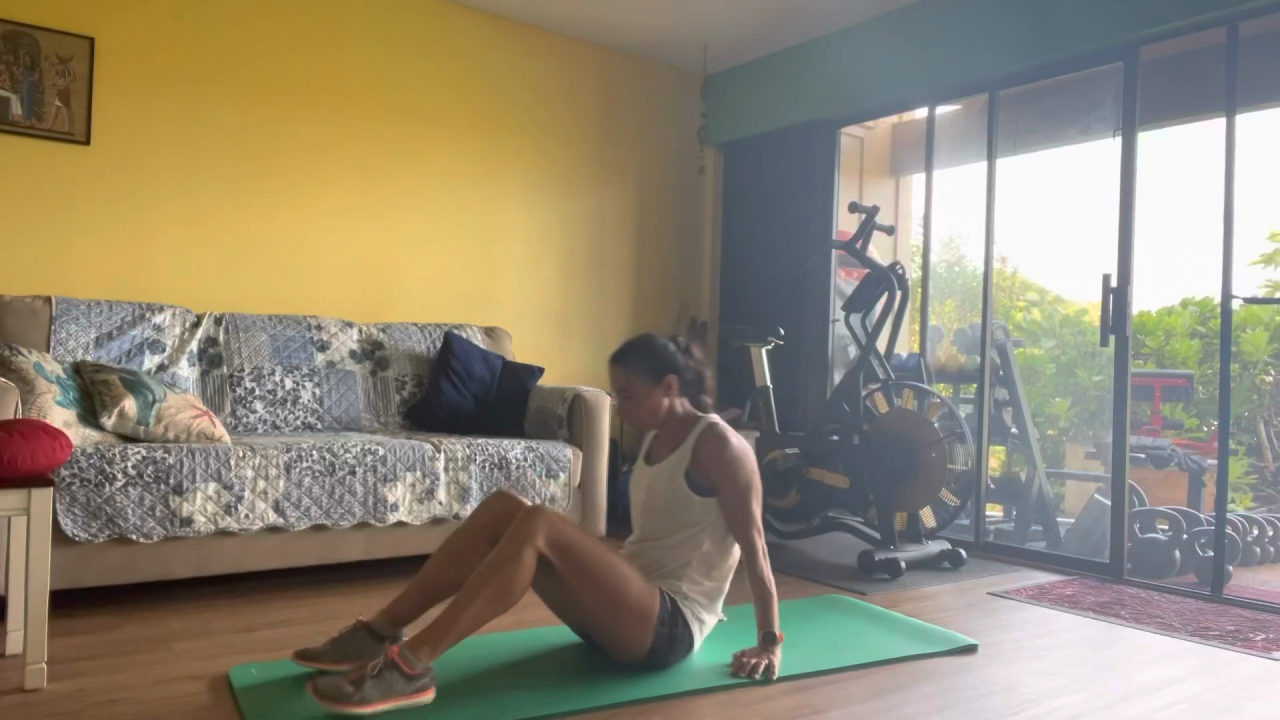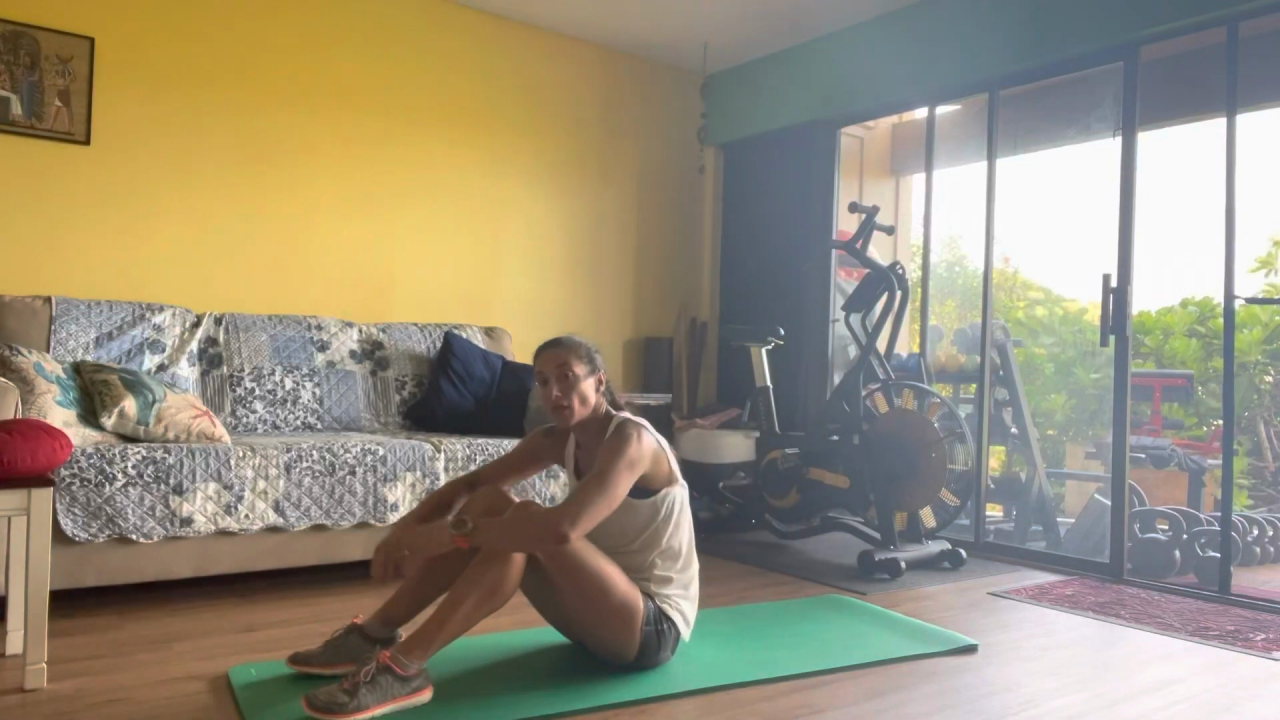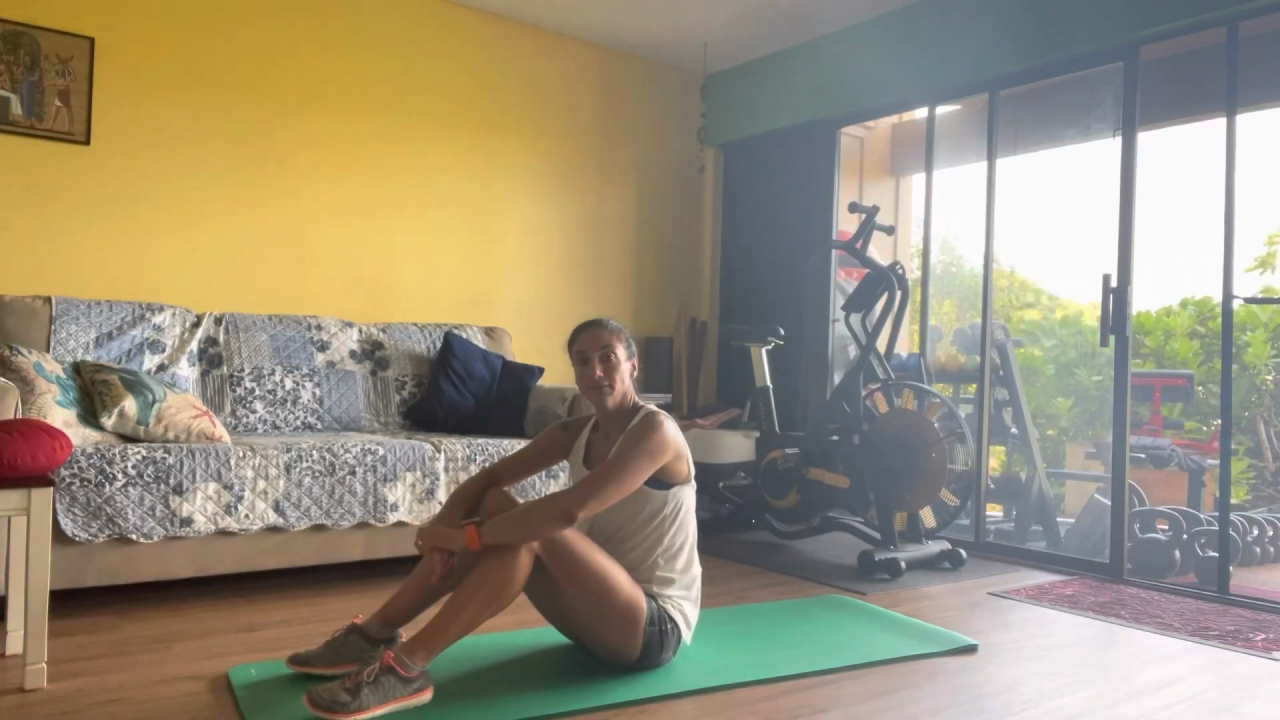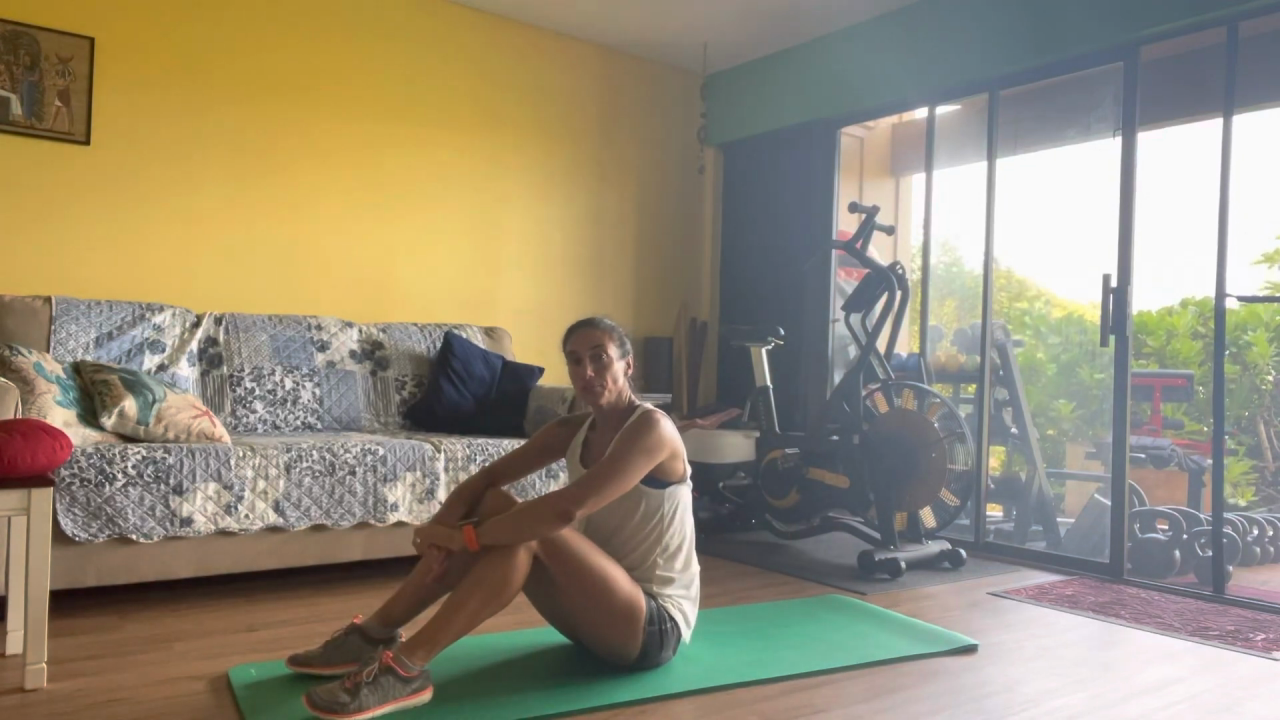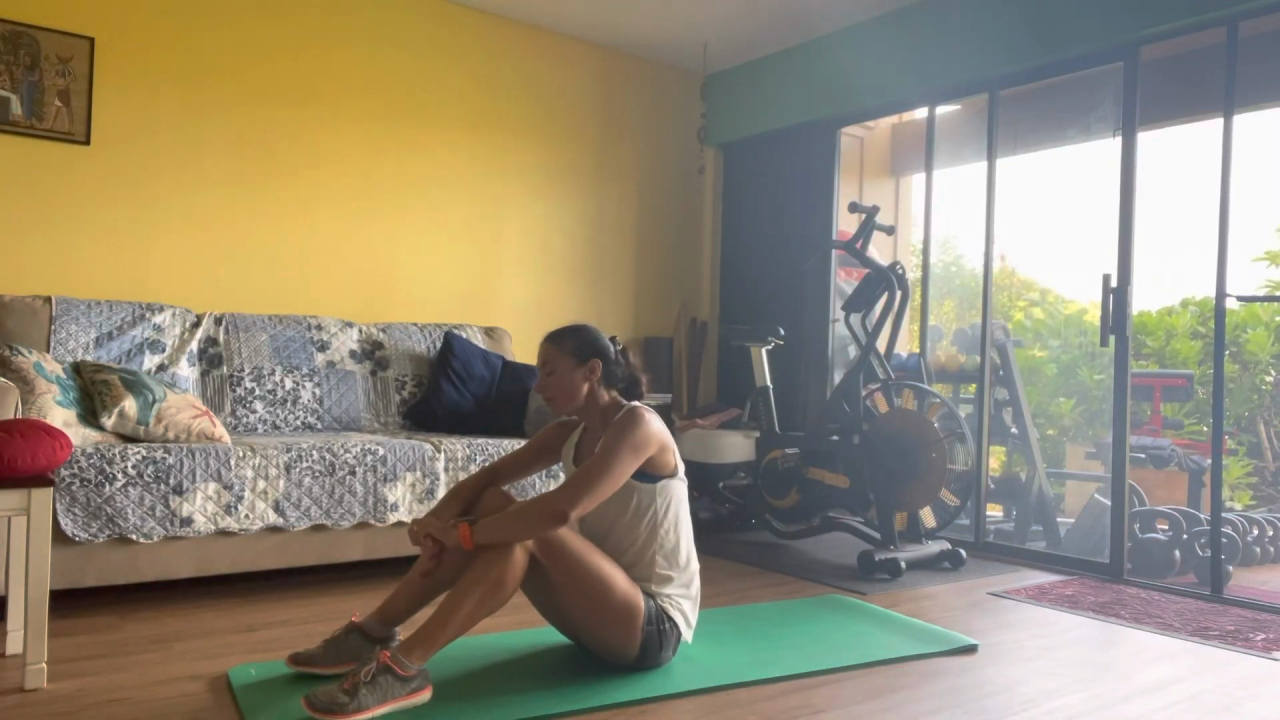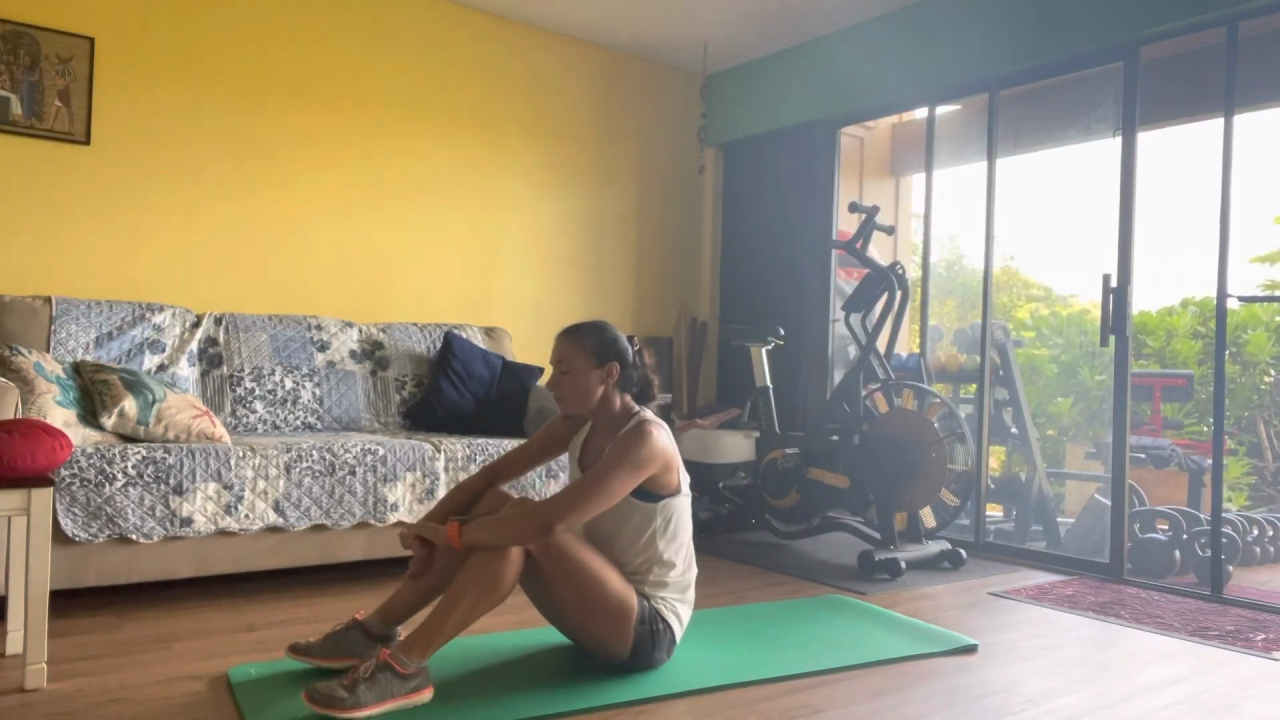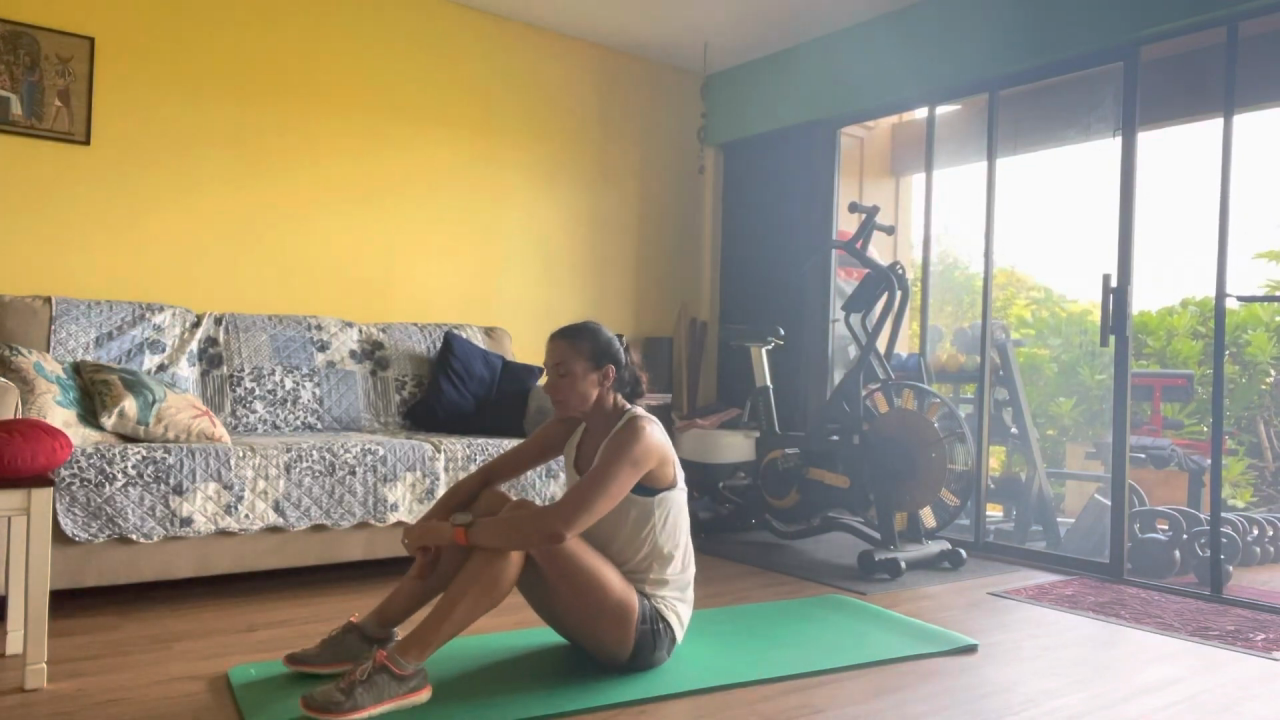
dt=0.7s
person 1, frame 1
left shoulder: (717, 445)
right shoulder: (655, 439)
left elbow: (753, 546)
left wrist: (768, 641)
left hip: (669, 626)
right hip: (630, 605)
left knee: (539, 525)
right knee: (503, 507)
left ankle: (411, 667)
right ankle: (380, 632)
person 1, frame 2
left shoulder: (630, 439)
right shoulder: (558, 439)
left elbow: (563, 530)
right elbow: (468, 484)
left wrist: (455, 533)
right wrist: (407, 529)
left hip: (653, 624)
right hip: (599, 612)
left knee: (528, 521)
right knee: (491, 503)
left ankle: (404, 668)
right ankle: (374, 634)
person 1, frame 3
left shoulder: (656, 429)
right shoulder: (576, 433)
left elbow: (571, 510)
right elbow: (485, 479)
left wrist: (466, 535)
right wrist: (446, 525)
left hip: (655, 625)
right hip: (599, 609)
left knee: (532, 529)
right knee: (491, 505)
left ankle: (407, 668)
right ankle: (374, 634)
person 1, frame 4
left shoulder: (651, 428)
right shoulder: (573, 431)
left elbow: (567, 510)
right elbow: (484, 478)
left wrist: (465, 535)
right wrist: (442, 527)
left hip: (655, 625)
right hip: (598, 610)
left knee: (530, 530)
right knee: (491, 506)
left ankle: (406, 667)
right ankle: (374, 634)
person 1, frame 5
left shoulder: (639, 425)
right shoulder: (569, 433)
left elbow: (562, 510)
right elbow: (484, 478)
left wrist: (461, 533)
right wrist: (436, 523)
left hip: (654, 625)
right hip: (600, 609)
left knee: (525, 531)
right knee: (490, 504)
left ankle: (403, 668)
right ankle: (373, 634)
person 1, frame 6
left shoulder: (645, 438)
right shoulder: (577, 426)
left elbow: (550, 520)
right elbow: (489, 475)
left wrist: (450, 533)
right wrist: (429, 527)
left hip: (649, 626)
right hip: (601, 604)
left knee: (522, 523)
right knee: (492, 505)
left ankle: (404, 667)
right ankle: (375, 631)
person 1, frame 7
left shoulder: (639, 434)
right shoulder: (571, 428)
left elbow: (558, 527)
right elbow: (483, 477)
left wrist: (453, 529)
right wrist: (430, 525)
left hip: (648, 627)
right hip: (597, 608)
left knee: (523, 519)
right knee: (488, 504)
left ankle: (401, 668)
right ankle: (372, 634)
